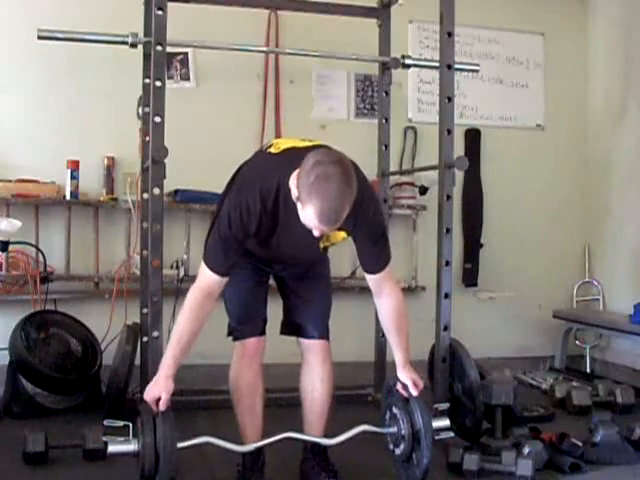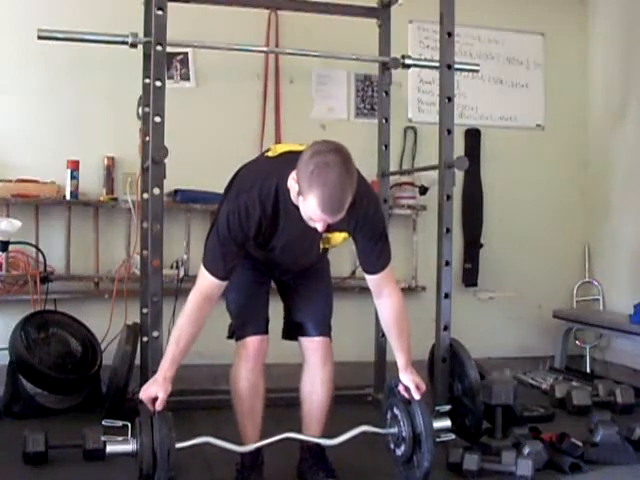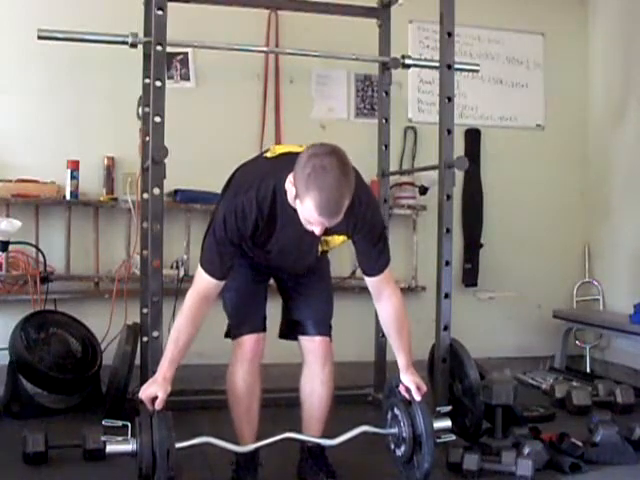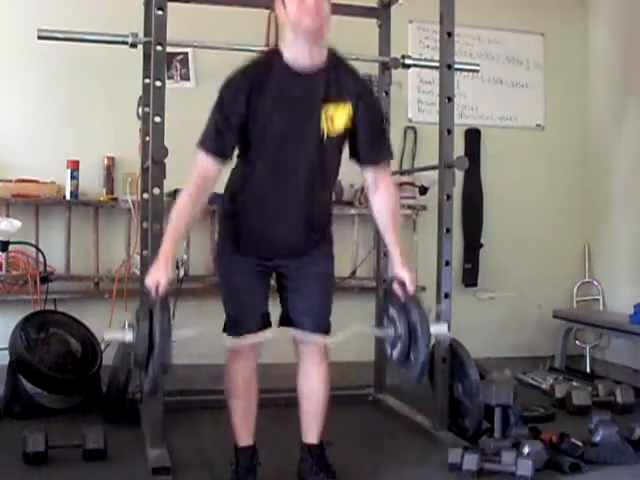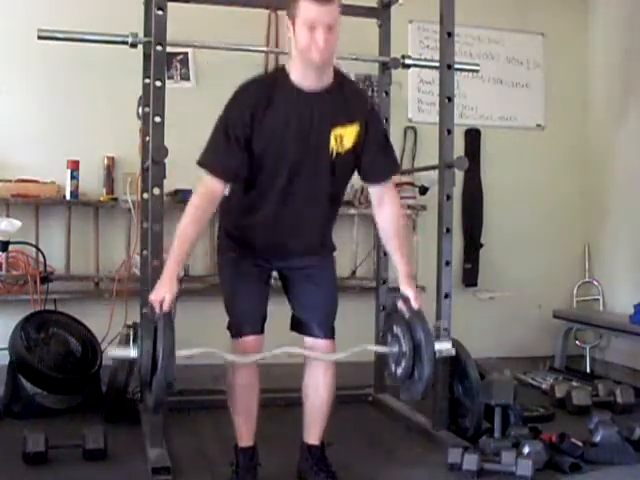
dt=1s
person 1, frame 1
left shoulder: (362, 202)
right shoulder: (251, 195)
left elbow: (383, 287)
right elbow: (206, 288)
left wrist: (402, 363)
right wrist: (166, 372)
left hip: (306, 257)
right hip: (247, 250)
left knee: (316, 344)
right knee: (250, 344)
person 1, frame 2
left shoulder: (362, 202)
right shoulder: (249, 197)
left elbow: (383, 288)
right elbow: (205, 291)
left wrist: (404, 366)
right wrist: (165, 374)
left hip: (307, 260)
right hip: (249, 256)
left knee: (318, 346)
right knee: (253, 345)
person 1, frame 3
left shoulder: (361, 203)
right shoulder: (247, 197)
left elbow: (383, 290)
right elbow: (203, 291)
left wrist: (405, 366)
right wrist: (164, 374)
left hip: (307, 261)
right hip: (246, 255)
left knee: (318, 346)
right knee: (249, 345)
person 1, frame 4
left shoulder: (353, 89)
right shoulder: (248, 83)
left elbow: (379, 179)
right elbow: (203, 173)
left wrist: (398, 260)
right wrist: (166, 256)
left hip: (310, 242)
right hip: (244, 238)
left knee: (313, 345)
right knee: (245, 345)
person 1, frame 5
left shoulder: (357, 107)
right shoulder: (255, 99)
left elbow: (384, 197)
right elbow: (210, 190)
left wrist: (404, 278)
right wrist: (171, 272)
left hip: (312, 245)
right hip: (246, 240)
left knee: (322, 347)
right knee: (247, 345)
